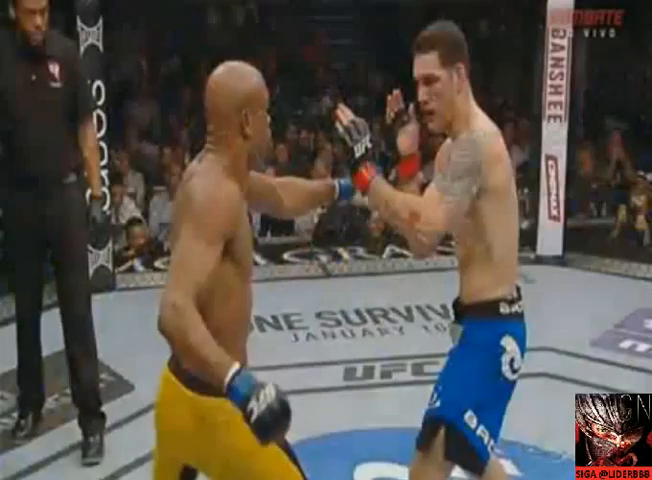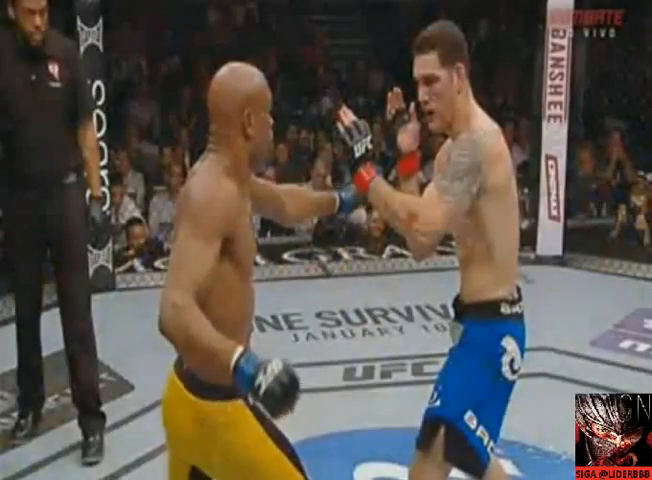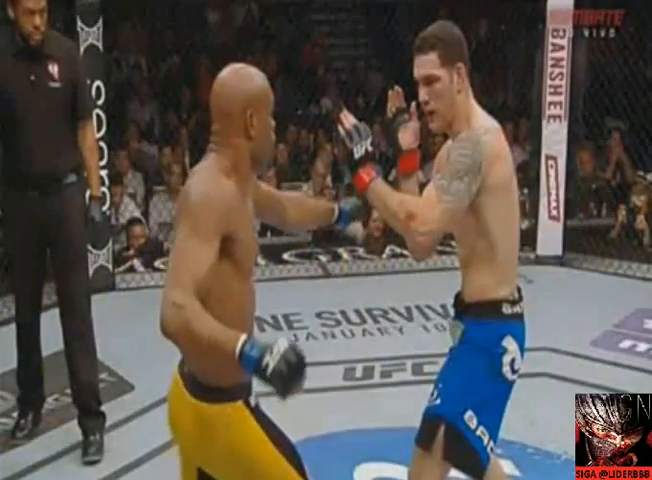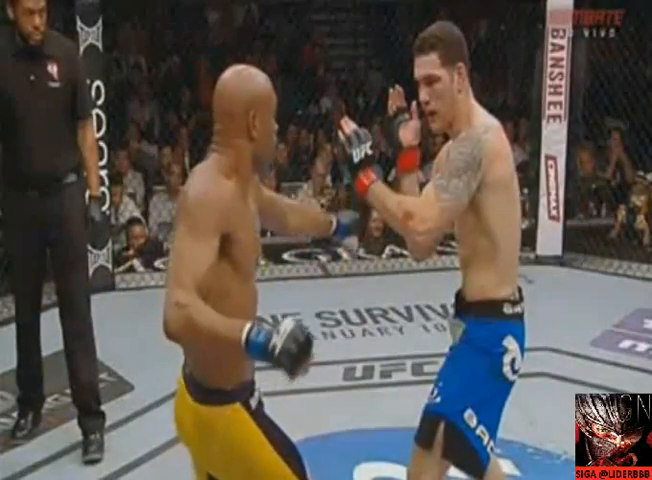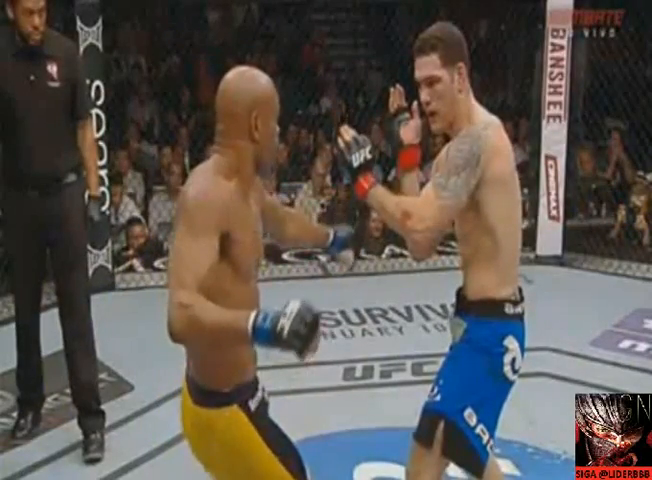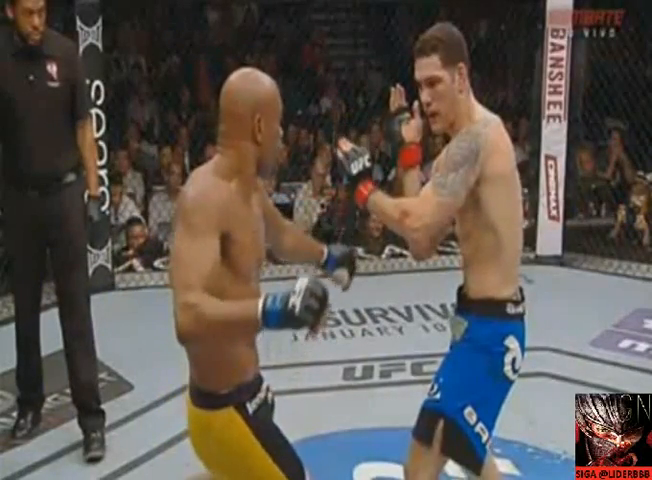
dt=0.3s
person 1, frame 1
left shoulder: (66, 53)
left elbow: (85, 128)
left wrist: (96, 192)
left hip: (65, 191)
left knee: (77, 308)
left ankle: (91, 417)
person 1, frame 2
left shoulder: (66, 52)
left elbow: (85, 127)
left wrist: (95, 192)
left hip: (65, 192)
left knee: (77, 308)
left ankle: (91, 417)
person 1, frame 3
left shoulder: (66, 53)
left elbow: (84, 128)
left wrist: (95, 193)
left hip: (65, 192)
left knee: (76, 308)
left ankle: (91, 416)
person 1, frame 4
left shoulder: (66, 52)
left elbow: (84, 127)
left wrist: (94, 192)
left hip: (64, 192)
left knee: (76, 308)
left ankle: (91, 416)
person 1, frame 5
left shoulder: (65, 52)
left elbow: (84, 127)
left wrist: (94, 192)
left hip: (64, 192)
left knee: (76, 307)
left ankle: (90, 415)
person 1, frame 6
left shoulder: (65, 52)
left elbow: (83, 126)
left wrist: (93, 191)
left hip: (64, 191)
left knee: (76, 306)
left ankle: (91, 415)
person 2, frame 1
left shoulder: (476, 142)
right shoulder: (453, 147)
left elbow: (425, 228)
right elbow: (423, 243)
left wrist: (364, 168)
right wrist: (407, 159)
left hip: (490, 328)
right hip: (486, 323)
person 2, frame 2
left shoulder: (477, 142)
right shoulder: (453, 148)
left elbow: (424, 228)
right elbow: (421, 244)
left wrist: (364, 168)
right wrist: (407, 158)
left hip: (490, 328)
right hip: (485, 322)
person 2, frame 3
left shoulder: (477, 141)
right shoulder: (454, 148)
left elbow: (422, 228)
right elbow: (421, 247)
left wrist: (364, 170)
right wrist: (407, 158)
left hip: (490, 328)
right hip: (484, 322)
person 2, frame 4
left shoulder: (478, 140)
right shoulder: (454, 149)
left elbow: (422, 227)
right elbow: (420, 246)
left wrist: (364, 173)
right wrist: (407, 155)
left hip: (489, 328)
right hip: (484, 321)
person 2, frame 5
left shoulder: (479, 137)
right shoulder: (456, 149)
left elbow: (420, 225)
right elbow: (421, 246)
left wrist: (364, 178)
right wrist: (408, 154)
left hip: (490, 326)
right hip: (484, 320)
person 2, frame 6
left shoulder: (479, 136)
right shoulder: (458, 149)
left elbow: (417, 222)
right elbow: (423, 245)
left wrist: (363, 185)
right wrist: (409, 153)
left hip: (489, 328)
right hip: (486, 321)
person 3, frame 1
left shoulder: (219, 173)
right shoulder: (213, 191)
left elbow: (282, 197)
right elbow: (175, 312)
left wrist: (341, 188)
right wrist: (238, 383)
right hip: (212, 403)
person 3, frame 2
left shoulder: (230, 178)
right shoulder: (212, 193)
left elbow: (284, 204)
right elbow: (174, 312)
left wrist: (340, 201)
right wrist: (245, 366)
right hip: (215, 406)
person 3, frame 3
left shoulder: (237, 180)
right shoulder: (209, 192)
left elbow: (285, 210)
right elbow: (176, 312)
left wrist: (338, 212)
right wrist: (250, 352)
right hip: (217, 406)
person 3, frame 4
left shoulder: (242, 183)
right shoulder: (208, 193)
left elbow: (284, 215)
right elbow: (178, 313)
left wrist: (335, 224)
right wrist: (256, 339)
right hip: (220, 406)
person 3, frame 5
left shoulder: (245, 185)
right shoulder: (206, 194)
left elbow: (283, 224)
right elbow: (182, 315)
left wrist: (332, 238)
right wrist: (263, 326)
left hip: (234, 393)
right hip: (222, 405)
person 3, frame 6
left shoulder: (249, 187)
right shoulder: (205, 196)
left elbow: (280, 235)
right elbow: (188, 316)
left wrist: (327, 257)
right wrist: (272, 310)
left hip: (245, 388)
right hip: (225, 406)
